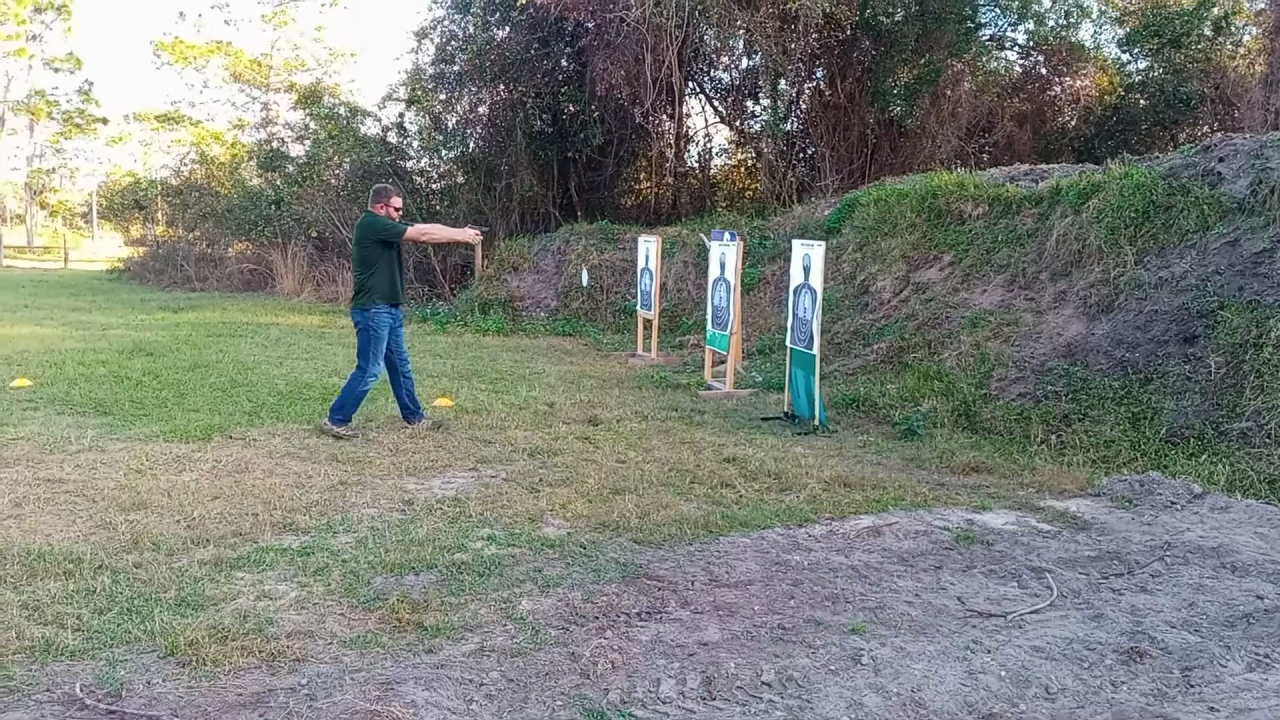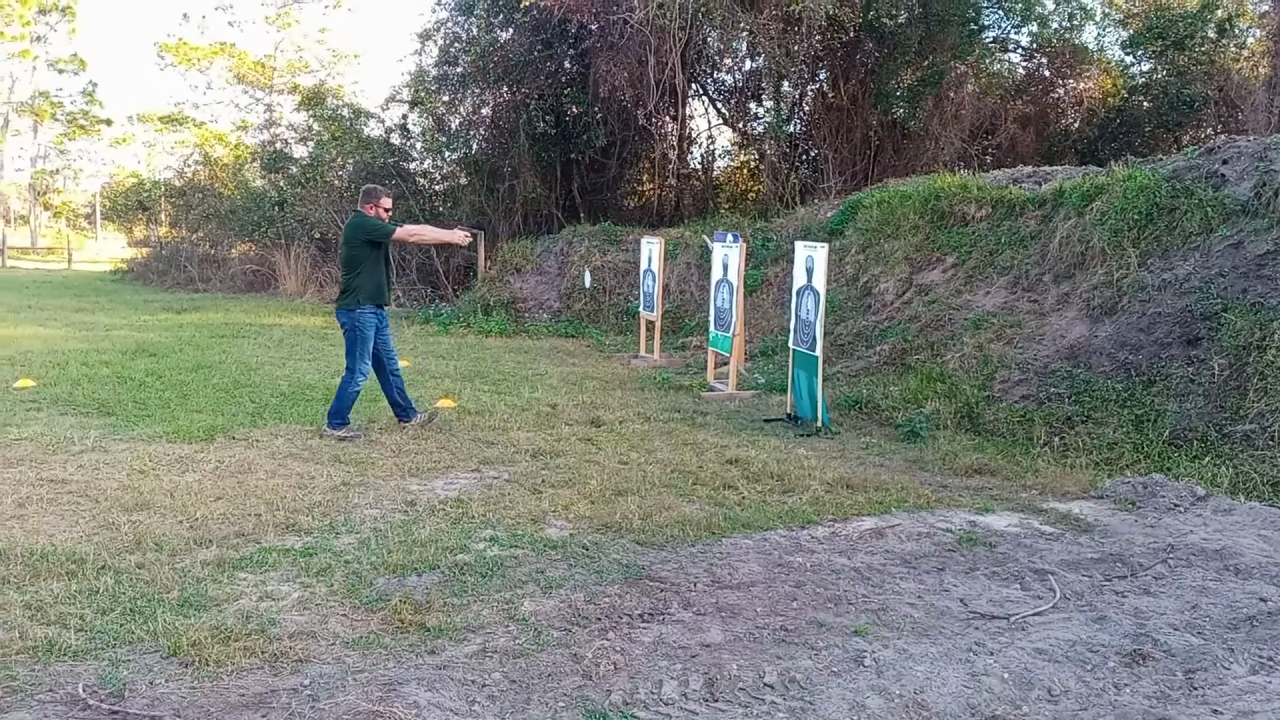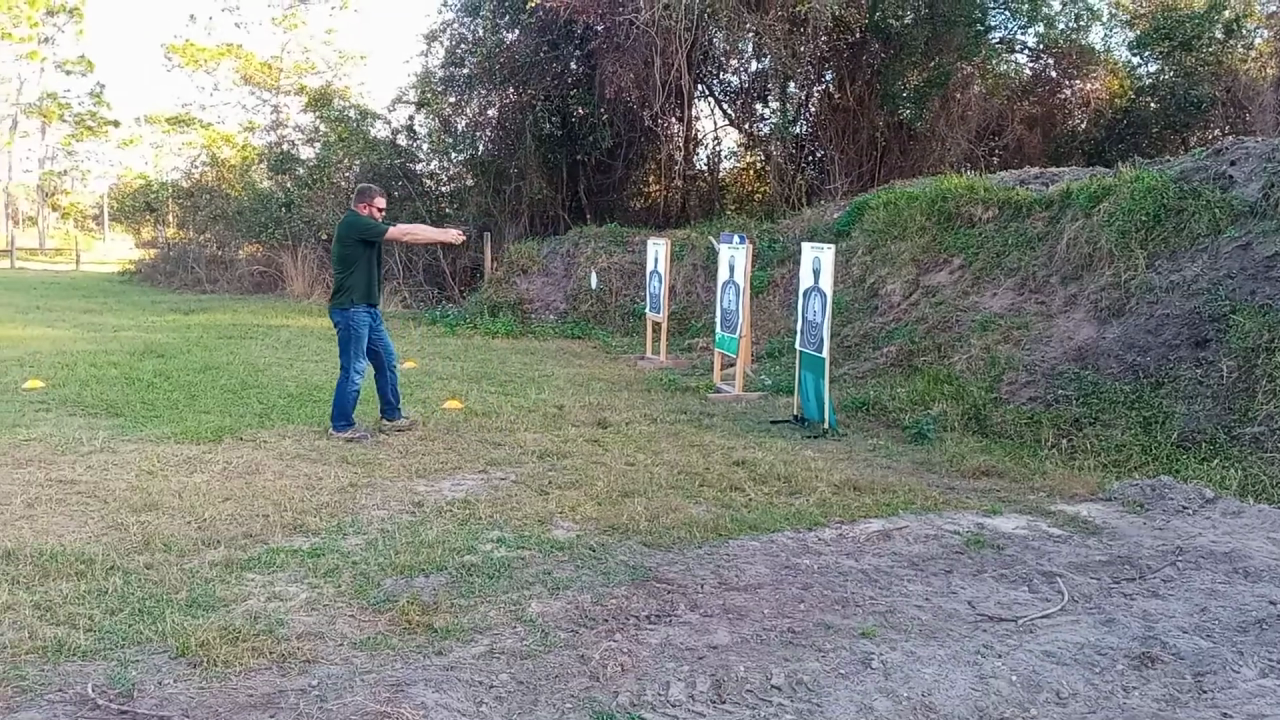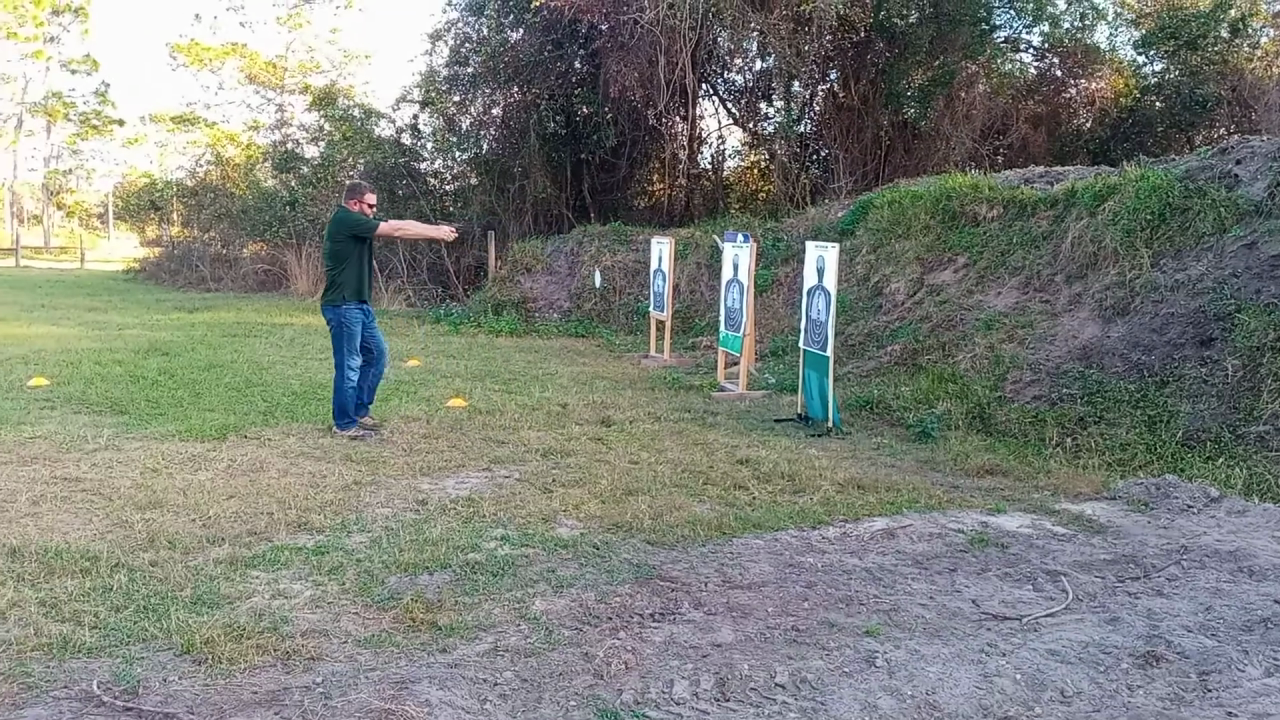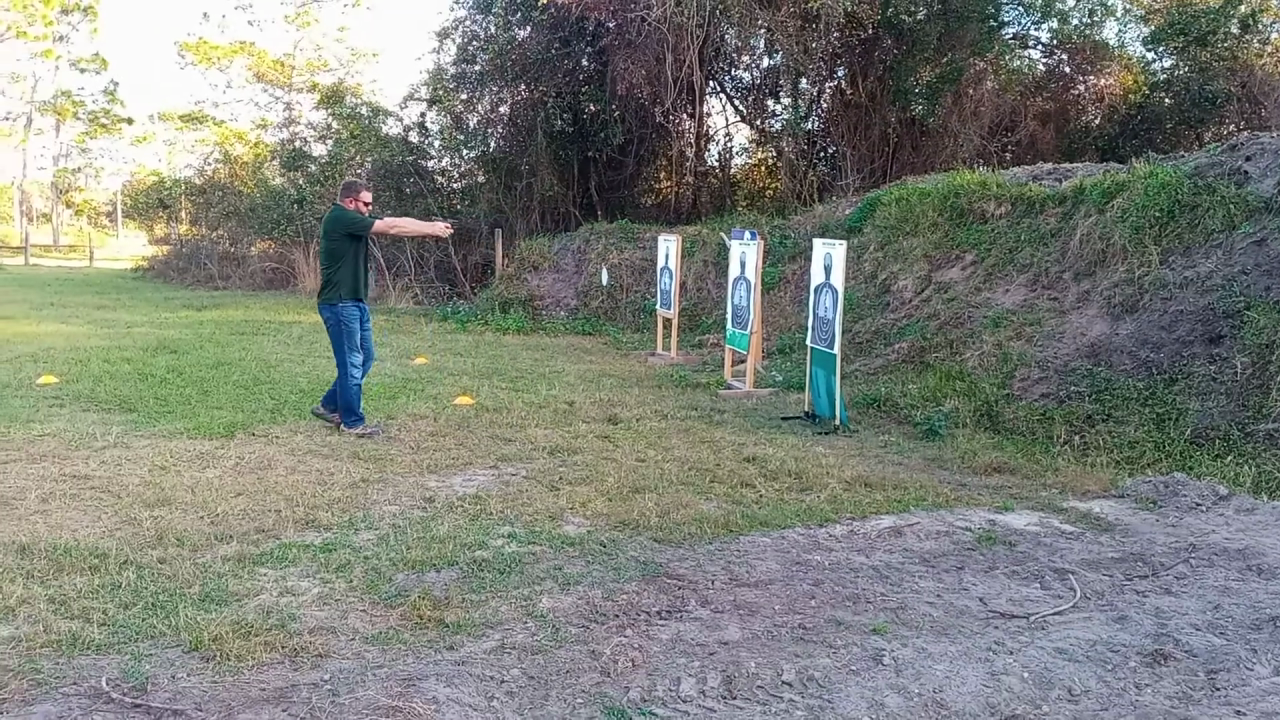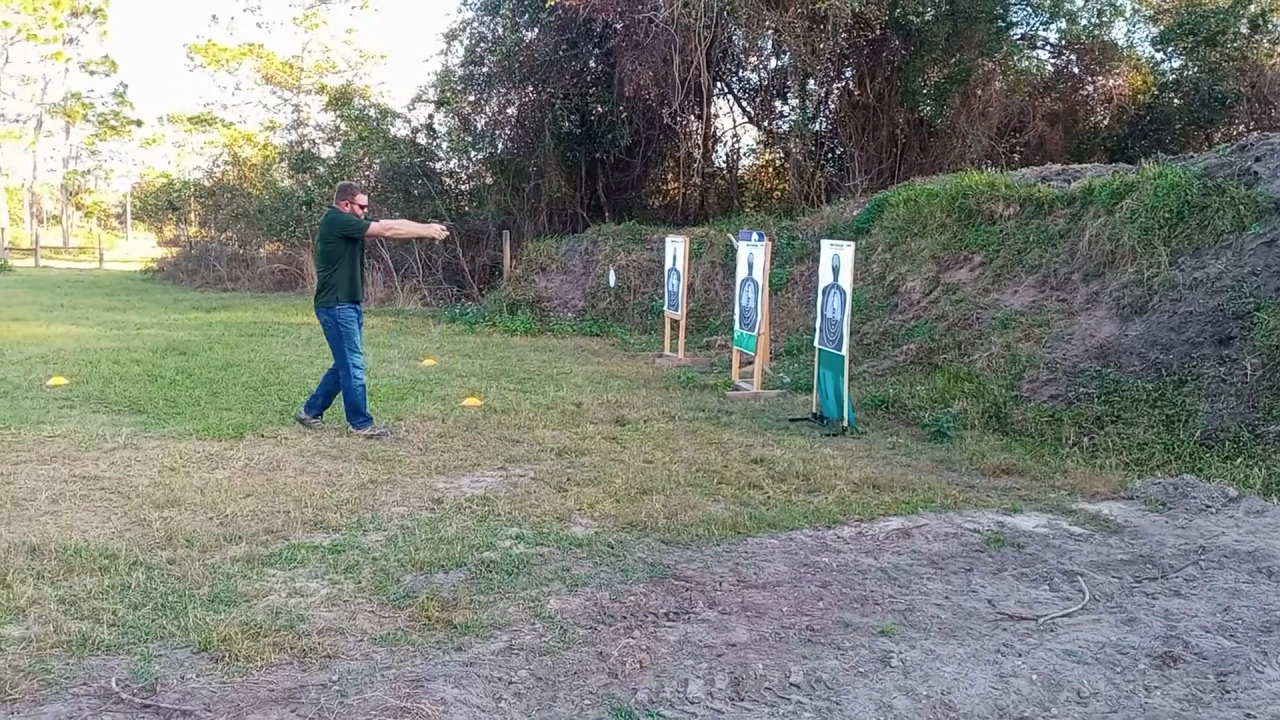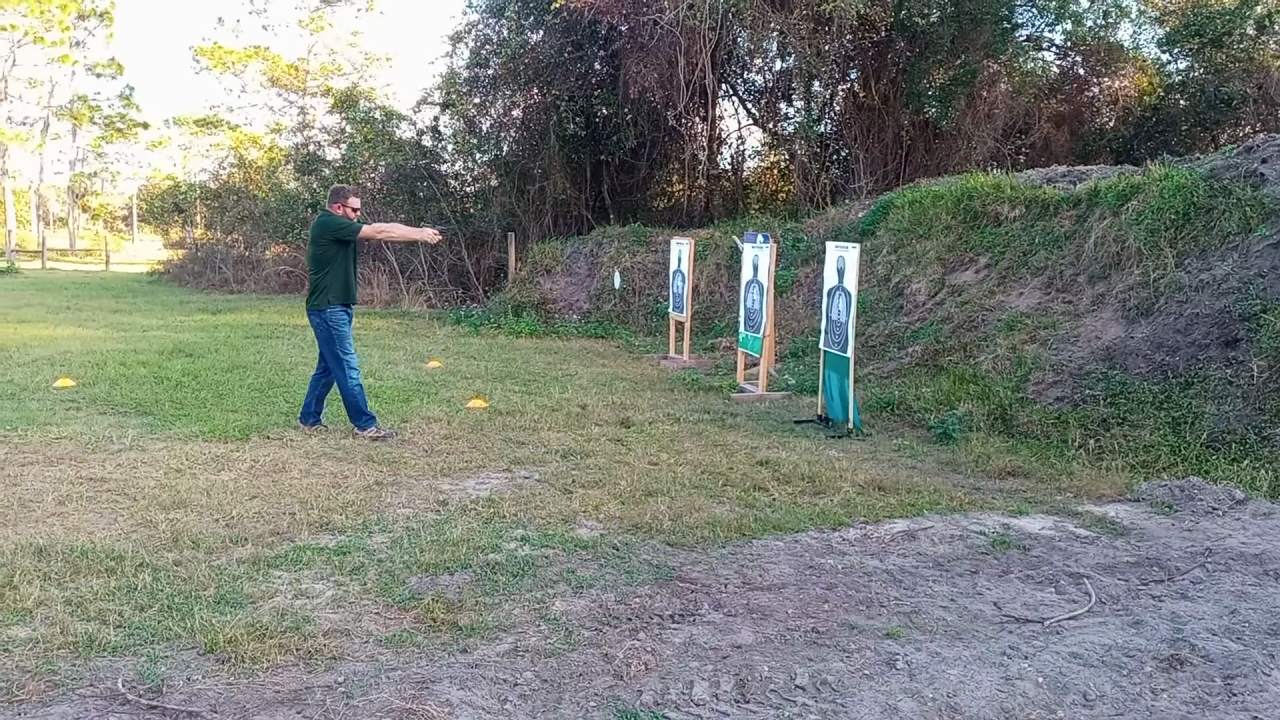
dt=0.1s
person 1, frame 1
left shoulder: (384, 225)
right shoulder: (372, 225)
left elbow: (424, 228)
right elbow: (421, 235)
left wrist: (460, 232)
right wrist: (460, 236)
left hip: (387, 309)
right hip: (372, 310)
left knee: (400, 365)
right knee: (368, 369)
left ankle: (414, 416)
right ankle: (337, 420)
person 1, frame 2
left shoulder: (374, 226)
right shoulder: (361, 225)
left elbow: (413, 229)
right elbow: (410, 236)
left wrist: (451, 234)
right wrist: (451, 238)
left hip: (373, 309)
right hip: (358, 311)
left knee: (388, 364)
right knee: (358, 370)
left ankle: (407, 415)
right ankle: (335, 424)
person 1, frame 3
left shoulder: (367, 225)
right shoulder: (354, 224)
left elbow: (407, 228)
right elbow: (404, 235)
left wrist: (444, 233)
right wrist: (444, 237)
left hip: (365, 308)
right hip: (351, 310)
left knee: (386, 359)
right knee: (354, 368)
left ankle: (392, 416)
right ankle: (341, 426)
person 1, frame 4
left shoulder: (358, 222)
right shoulder: (345, 220)
left elbow: (398, 224)
right elbow: (395, 230)
left wrist: (436, 230)
right wrist: (436, 233)
left hip: (358, 305)
right hip: (343, 306)
left knee: (377, 355)
right knee: (349, 366)
left ankle: (360, 412)
right ankle: (345, 424)
person 1, frame 5
left shoulder: (353, 220)
right shoulder: (340, 219)
left elbow: (395, 221)
right elbow: (392, 228)
left wrist: (431, 226)
right wrist: (432, 229)
left hip: (352, 302)
right hip: (339, 305)
left knee: (362, 360)
right knee: (351, 363)
left ankle: (330, 407)
right ankle: (352, 422)
person 1, frame 6
left shoulder: (348, 223)
right shoulder: (336, 222)
left elbow: (390, 224)
right elbow: (387, 230)
left wrist: (426, 228)
right wrist: (427, 231)
left hip: (348, 305)
right hip: (336, 307)
left knee: (347, 363)
right knee: (353, 365)
left ankle: (311, 412)
right ankle: (361, 423)
person 1, frame 7
left shoulder: (340, 225)
right shoulder: (328, 224)
left elbow: (383, 228)
right elbow: (378, 233)
left wrist: (420, 232)
right wrist: (419, 235)
left hip: (335, 308)
right hip: (328, 309)
left knee: (329, 367)
right knee: (347, 367)
left ankle: (310, 419)
right ankle: (366, 425)
